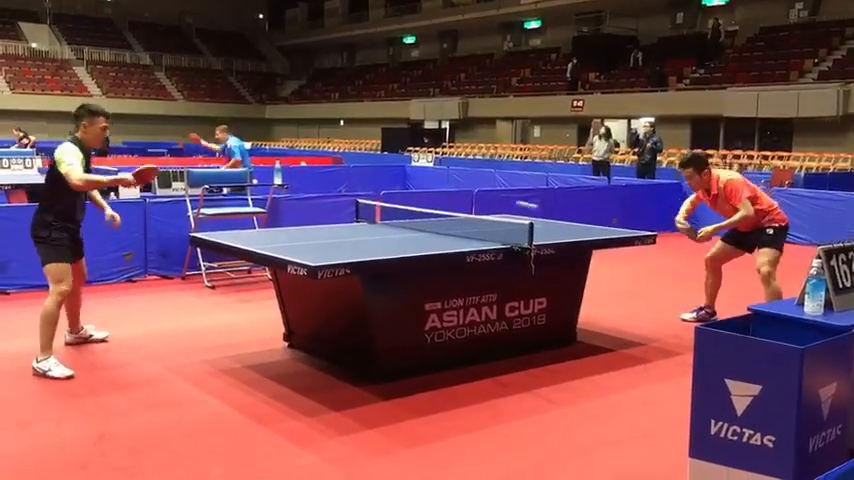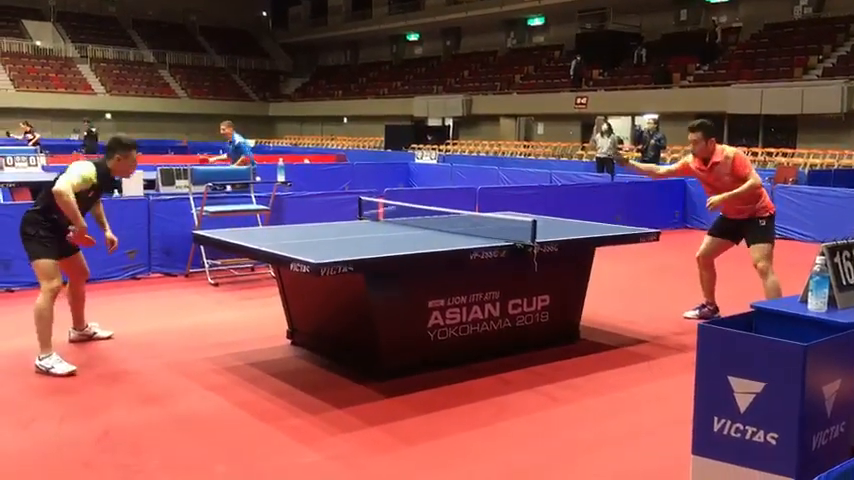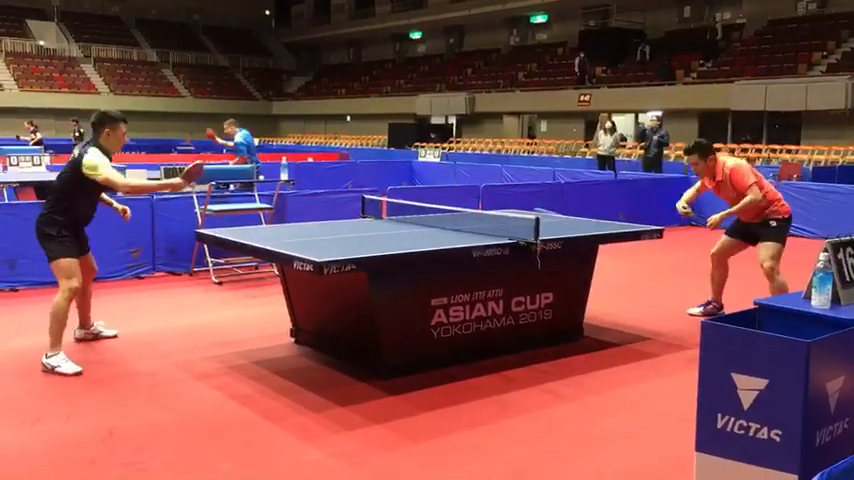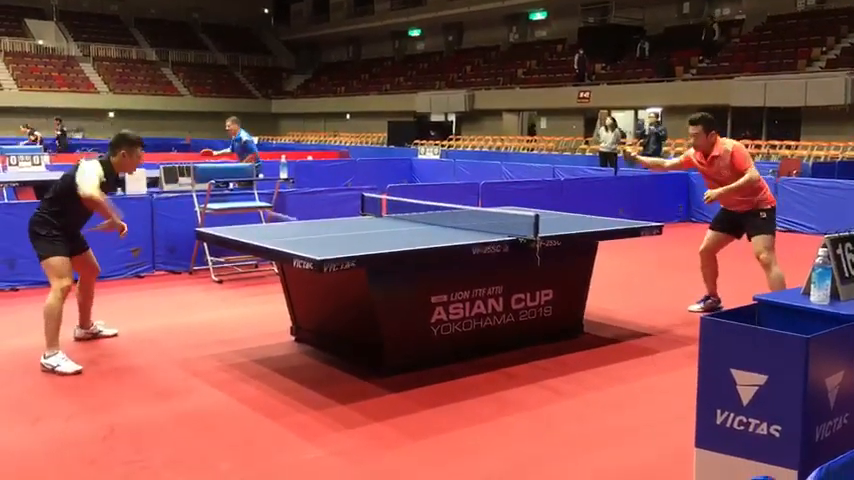
dt=0.4s
person 1, frame 1
left shoulder: (84, 152)
right shoulder: (67, 150)
left elbow: (89, 188)
right elbow: (78, 182)
left wrist: (106, 208)
right wrist: (118, 180)
left hip: (69, 229)
right hip: (51, 229)
left knee: (78, 281)
right knee: (61, 289)
left ankle: (75, 331)
right ankle: (43, 359)
person 1, frame 2
left shoulder: (105, 176)
right shoulder: (86, 170)
right elbow: (60, 190)
left wrist: (106, 230)
right wrist: (80, 225)
left hip: (59, 229)
right hip: (39, 228)
left knee: (80, 275)
right knee: (52, 286)
left ankle: (80, 329)
right ankle: (45, 357)
person 1, frame 3
left shoulder: (92, 152)
right shoulder: (93, 158)
right elbow: (125, 186)
left wrist: (113, 204)
right wrist: (174, 183)
left hip: (70, 226)
right hip: (55, 228)
left knee: (88, 274)
right knee: (71, 285)
left ankle: (85, 328)
right ankle: (52, 354)
person 1, frame 4
left shoulder: (111, 175)
right shoulder: (93, 168)
right elbow: (89, 194)
left wrist: (115, 220)
right wrist: (113, 216)
left hip: (68, 229)
right hip: (47, 228)
left knee: (91, 273)
right knee: (62, 285)
left ankle: (85, 327)
right ankle: (51, 355)
person 2, frame 1
left shoulder: (728, 182)
right shoulder: (703, 187)
left elbow: (748, 214)
right elbow: (690, 202)
left wrist: (714, 229)
right wrist: (680, 218)
left hip: (770, 222)
right hip: (744, 227)
left knee: (765, 271)
right knee: (711, 260)
right ankle: (708, 310)
person 2, frame 2
left shoulder: (732, 156)
right shoulder: (692, 162)
left elbow: (756, 183)
right elbow: (661, 171)
left wrist: (724, 197)
right wrist: (630, 164)
left hip: (758, 214)
right hip: (730, 217)
left knee: (762, 266)
right knee: (703, 257)
right ankle: (711, 307)
person 2, frame 3
left shoulder: (734, 168)
right shoulder: (709, 175)
left elbow: (755, 198)
right elbow: (695, 190)
left wrist: (722, 216)
right wrist: (682, 203)
left hip: (773, 214)
right hip: (749, 219)
left knee: (768, 266)
right knee: (717, 255)
right ankle: (715, 304)
person 2, frame 4
left shoulder: (732, 149)
right shoulder: (695, 155)
left elbow: (754, 177)
right elbow: (666, 164)
left wrist: (723, 191)
right wrist: (636, 159)
left hip: (759, 206)
right hip: (732, 210)
left knee: (765, 258)
right knee: (706, 251)
right ankle: (713, 299)
